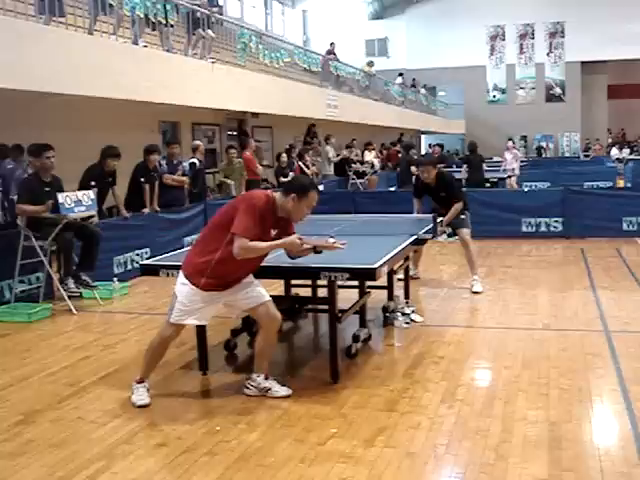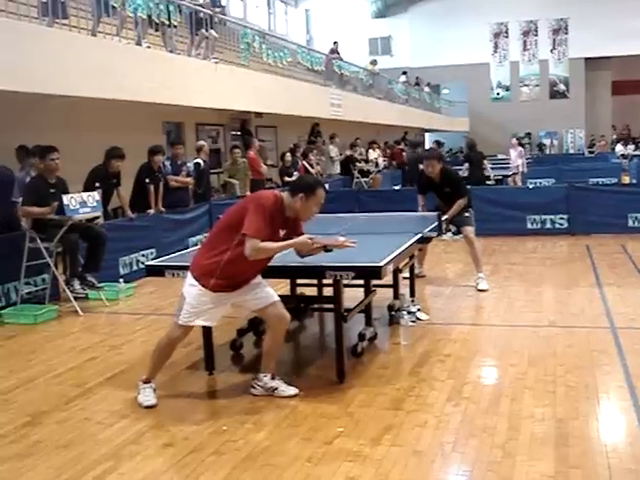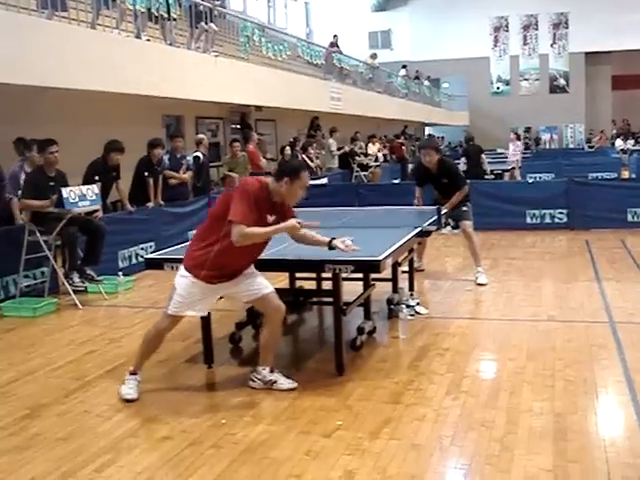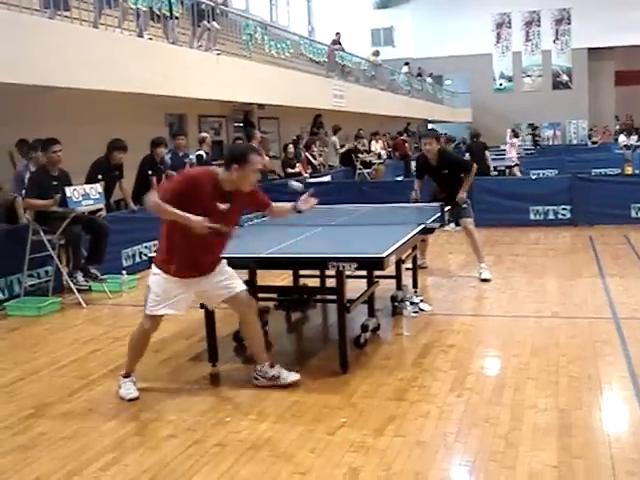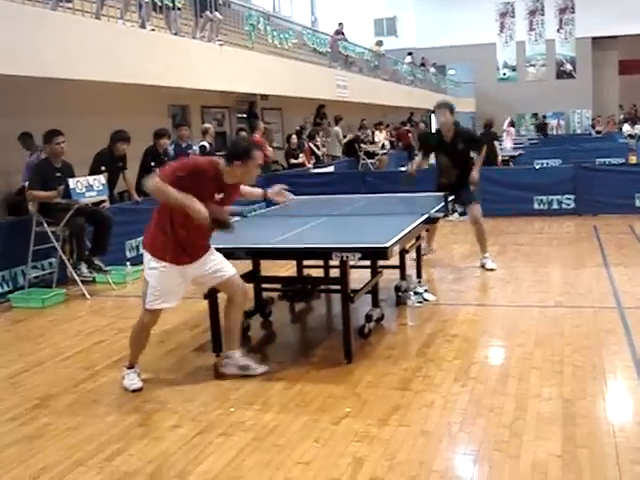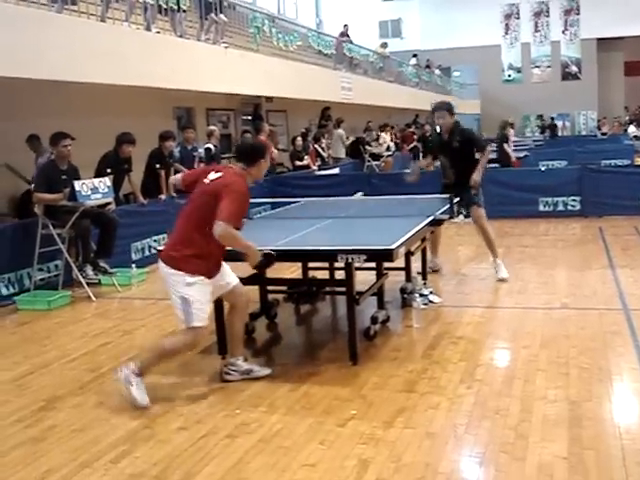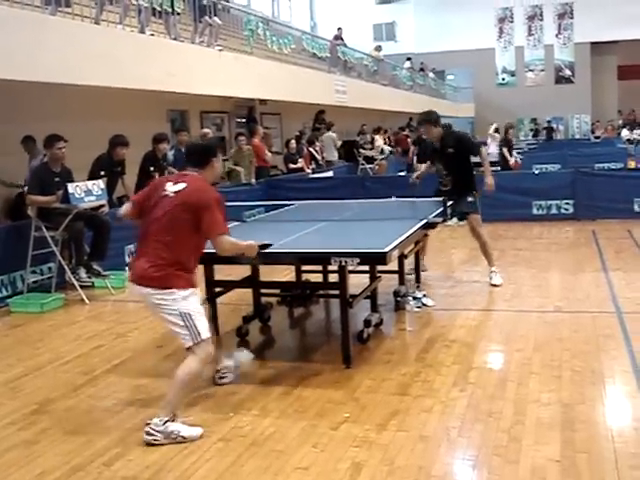
dt=0.3s
person 1, frame 1
left shoulder: (283, 215)
right shoulder: (254, 202)
left elbow: (293, 251)
right elbow: (240, 250)
left wrist: (318, 246)
right wrist: (281, 242)
left hip: (237, 279)
right hip: (200, 275)
left knee: (272, 319)
right knee: (170, 331)
left ankle: (257, 380)
right ankle: (141, 383)
person 1, frame 2
left shoulder: (291, 215)
right shoulder: (263, 203)
left elbow: (302, 250)
right elbow: (253, 251)
left wrist: (328, 245)
right wrist: (293, 242)
left hip: (245, 280)
right hip: (208, 277)
left knee: (280, 319)
right knee: (178, 332)
left ankle: (265, 379)
right ankle: (147, 383)
person 1, frame 3
left shoulder: (281, 203)
right shoulder: (248, 190)
left elbow: (298, 233)
right elbow: (238, 237)
left wrist: (330, 242)
right wrist: (279, 227)
left hip: (239, 271)
right hip: (201, 269)
left knee: (276, 309)
right knee: (166, 324)
left ankle: (263, 373)
right ankle: (133, 374)
person 1, frame 4
left shoulder: (245, 191)
right shoulder: (194, 179)
left elbow: (271, 209)
right elbow: (151, 201)
left wrist: (297, 206)
right wrist: (186, 218)
left hip: (211, 267)
right hip: (172, 267)
left knee: (248, 307)
right knee: (148, 325)
left ankle: (264, 370)
right ankle: (127, 376)
person 1, frame 5
left shoulder: (231, 176)
right shoulder: (199, 167)
right elbow: (151, 183)
left wrist: (265, 194)
right wrist: (191, 203)
left hip: (199, 252)
right hip: (166, 254)
left knee: (238, 290)
right knee: (150, 317)
left ankle: (232, 358)
right ankle: (131, 368)
person 1, frame 6
left shoulder: (217, 171)
right shoulder: (237, 186)
left elbow: (176, 180)
right elbow: (221, 231)
right wrist: (250, 250)
left hip: (206, 259)
right hip: (185, 266)
left knee: (240, 298)
right knee: (195, 336)
left ankle: (235, 363)
right ankle: (135, 371)
person 1, frame 7
left shoulder: (162, 183)
right shoulder: (206, 194)
left elbow: (125, 213)
right elbow: (222, 245)
right wrist: (247, 247)
left hip: (141, 275)
right hip: (166, 283)
left knee: (203, 310)
right knee: (203, 350)
right ankle: (161, 424)
person 2, frame 1
left shoulder: (447, 179)
right shoulder: (419, 180)
left elbow: (459, 204)
right elbow: (417, 198)
left wrist: (445, 222)
right wrist: (417, 211)
left hip: (457, 211)
right hip: (437, 210)
left knee: (465, 238)
left ankle: (475, 279)
right ankle: (414, 269)
person 2, frame 2
left shoulder: (452, 175)
right shoulder: (423, 176)
left elbow: (463, 199)
right elbow: (421, 194)
left wrist: (448, 217)
right wrist: (422, 206)
left hip: (461, 207)
right hip: (441, 208)
left knee: (469, 236)
left ankle: (480, 276)
right ankle: (419, 268)
person 2, frame 3
left shoulder: (449, 167)
right shoulder: (420, 168)
left elbow: (464, 188)
right elbow: (419, 186)
left wrist: (448, 206)
right wrist: (418, 198)
left hip: (458, 202)
right hip: (439, 202)
left knee: (467, 230)
left ankle: (480, 270)
right ankle: (418, 262)
person 2, frame 4
left shoulder: (451, 158)
right shoulder: (421, 160)
left elbow: (472, 168)
right elbow: (419, 177)
left wrist: (463, 191)
right wrist: (416, 190)
left hip: (457, 197)
right hip: (438, 197)
left knee: (469, 227)
left ankle: (483, 267)
right ankle: (421, 259)
person 2, frame 5
left shoulder: (466, 134)
right shoulder: (433, 138)
left elbow: (482, 149)
right elbow: (423, 154)
left wrist: (476, 170)
right wrist: (415, 164)
left hip: (465, 184)
right hip: (443, 184)
left knee: (476, 219)
left ankle: (485, 257)
right ankle: (428, 246)
person 2, frame 6
left shoulder: (464, 134)
right shoulder: (436, 139)
left elbow: (485, 150)
right elbow: (432, 158)
left wrist: (478, 172)
right wrist: (419, 166)
left hip: (467, 185)
right hip: (448, 186)
left knee: (480, 222)
left ankle: (498, 263)
right ankle: (434, 260)
person 2, frame 7
left shoulder: (456, 138)
right shoulder: (427, 146)
left elbow: (480, 152)
left wrist: (488, 175)
right wrist: (419, 173)
left hip: (465, 191)
right hip: (443, 191)
left knee: (475, 228)
left ankle: (493, 269)
person 3, frame 1
left shoulder: (56, 181)
right shoulder: (29, 182)
right elbow: (19, 209)
right wrist: (43, 208)
left hip: (59, 220)
right hip: (39, 224)
left knee: (93, 233)
right knee: (66, 237)
left ankle: (80, 272)
right ankle: (66, 278)
person 3, frame 2
left shoulder: (61, 182)
right shoulder: (34, 184)
right elbow: (24, 211)
right wrist: (48, 210)
left hip: (64, 221)
right hip: (45, 226)
left knee: (99, 234)
right knee: (72, 239)
left ankle: (86, 274)
right ankle: (72, 279)
person 3, frame 3
left shoulder: (61, 175)
right shoulder: (33, 177)
right elbow: (23, 204)
right wrist: (47, 203)
left hip: (63, 215)
right hip: (44, 219)
left knee: (97, 227)
right knee: (71, 232)
left ankle: (85, 267)
right ankle: (71, 272)
person 3, frame 4
left shoulder: (64, 174)
right shoulder: (37, 176)
right elbow: (27, 203)
right wrist: (51, 202)
left hip: (67, 214)
right hip: (48, 218)
left knee: (101, 226)
right knee: (74, 231)
left ankle: (89, 266)
right ankle: (75, 272)
person 3, frame 5
left shoulder: (67, 166)
right shoulder: (40, 167)
right elbow: (31, 195)
right wrist: (55, 194)
left hip: (70, 205)
right hip: (51, 209)
left knee: (105, 218)
right knee: (78, 222)
left ankle: (93, 257)
right ankle: (79, 263)
person 3, frame 6
left shoulder: (73, 169)
right shoulder: (46, 170)
right elbow: (37, 197)
right wrist: (61, 196)
left hip: (76, 207)
right hip: (57, 212)
left knee: (110, 220)
right knee: (84, 225)
left ankle: (99, 259)
right ankle: (85, 265)
person 3, frame 7
left shoulder: (66, 171)
right shoulder: (39, 172)
right elbow: (30, 199)
right wrist: (54, 199)
left hip: (69, 210)
right hip: (50, 214)
left knee: (102, 222)
right knee: (77, 227)
left ankle: (92, 262)
right ankle: (78, 268)
